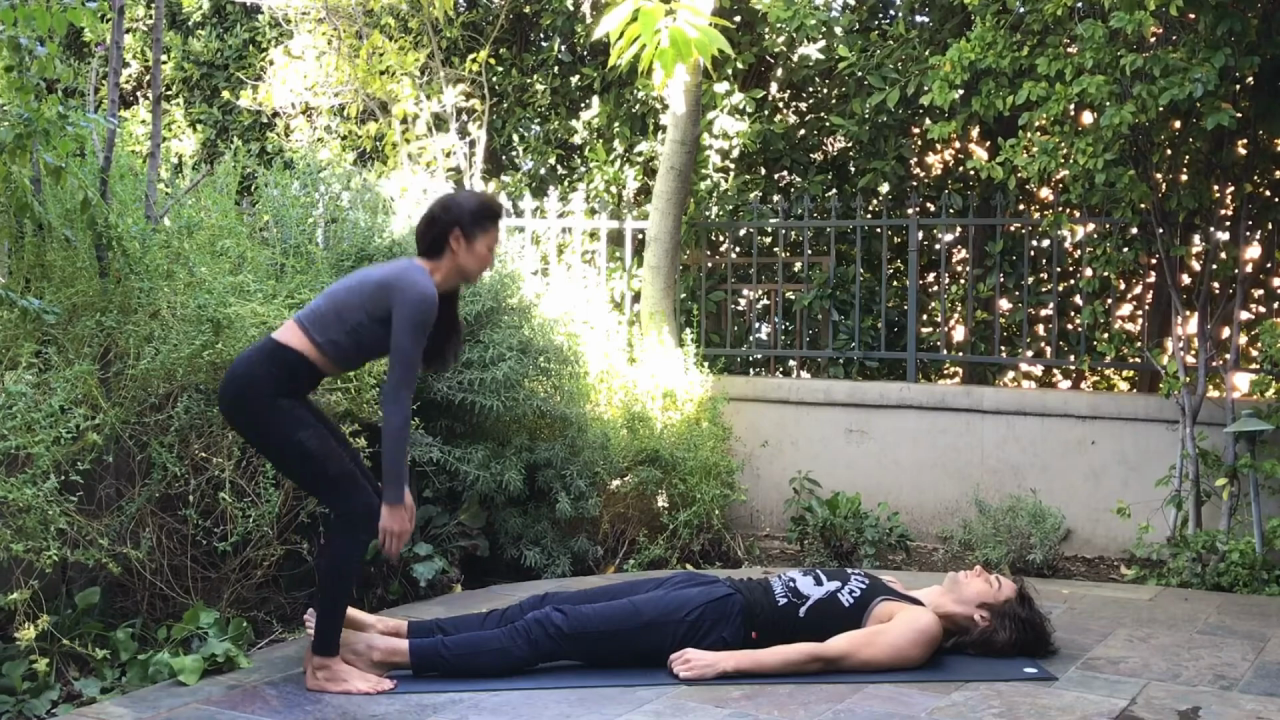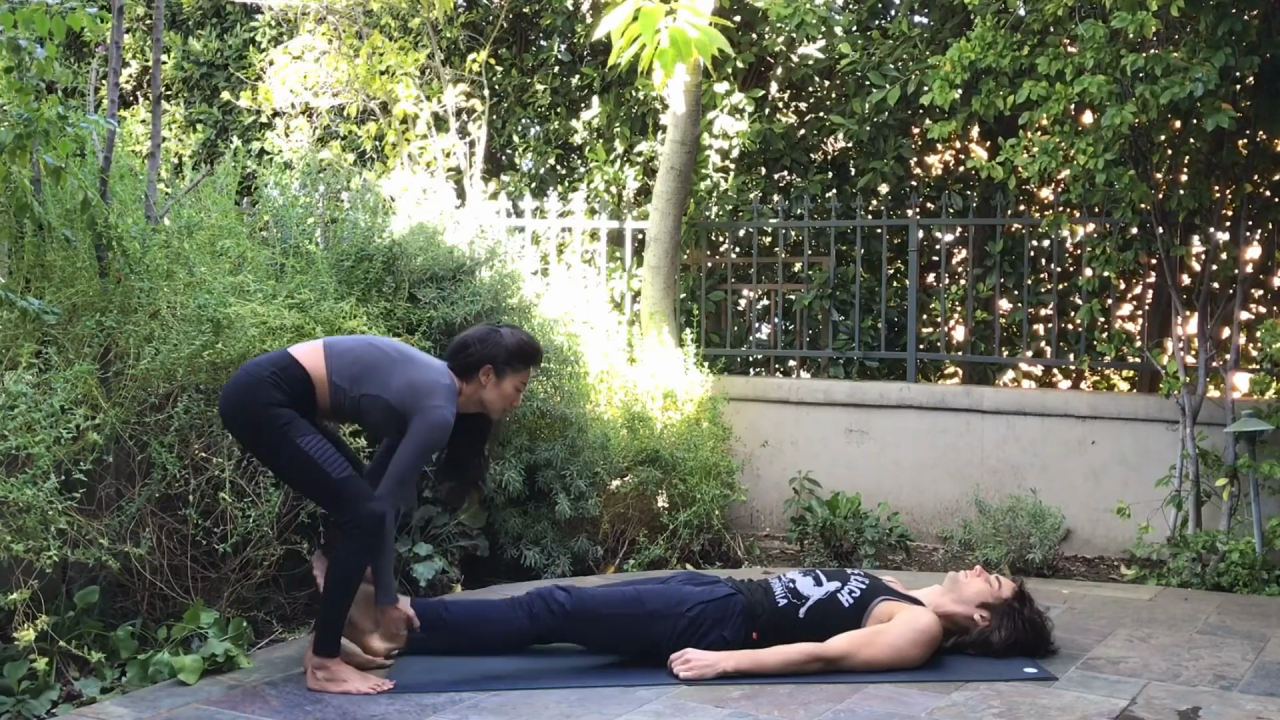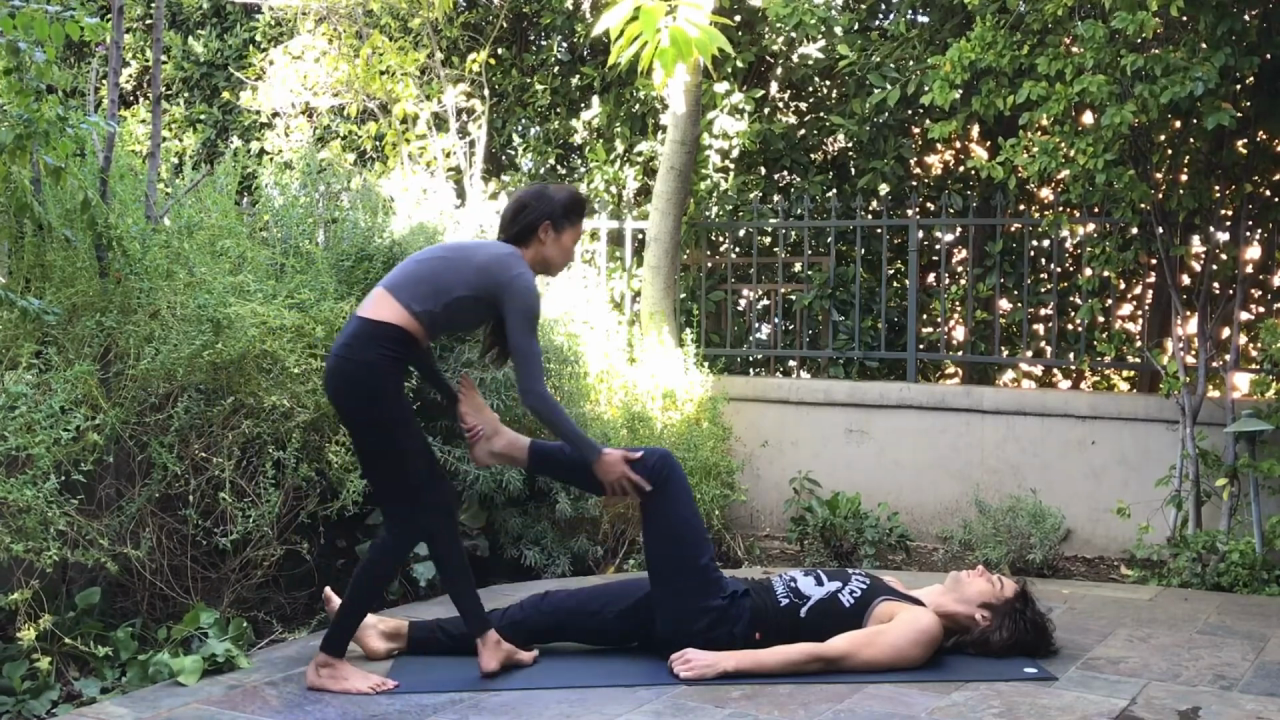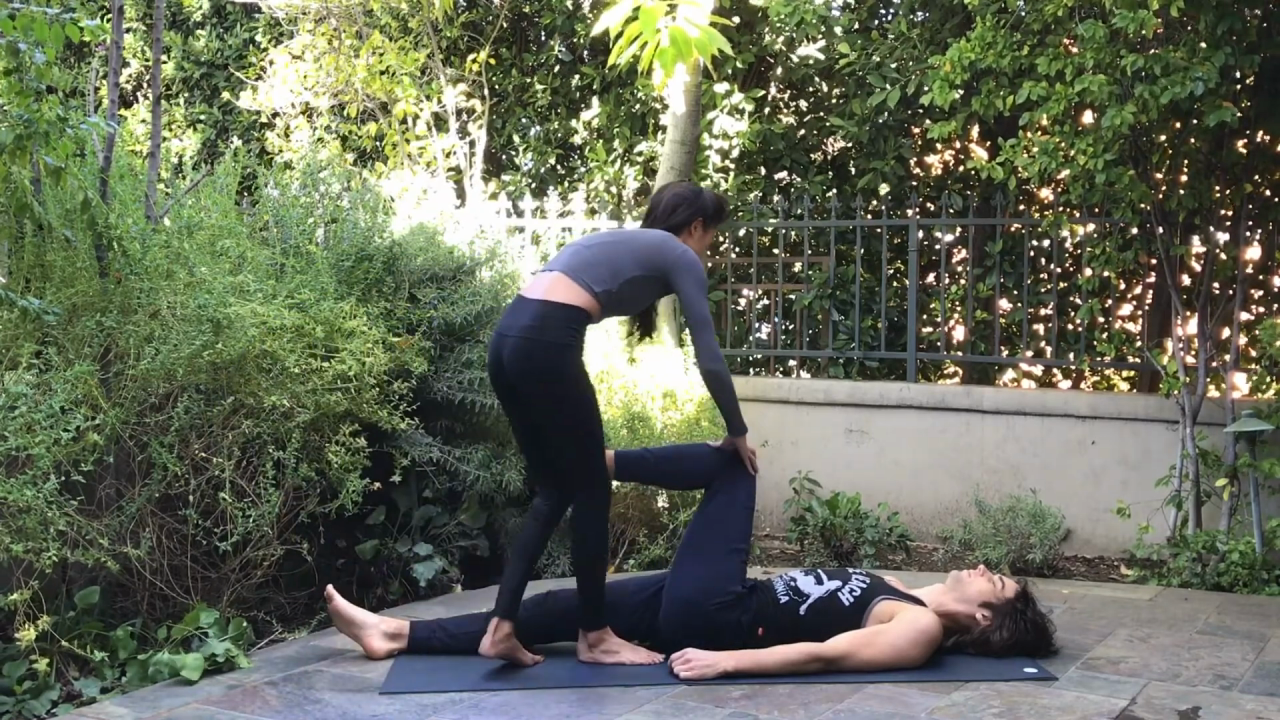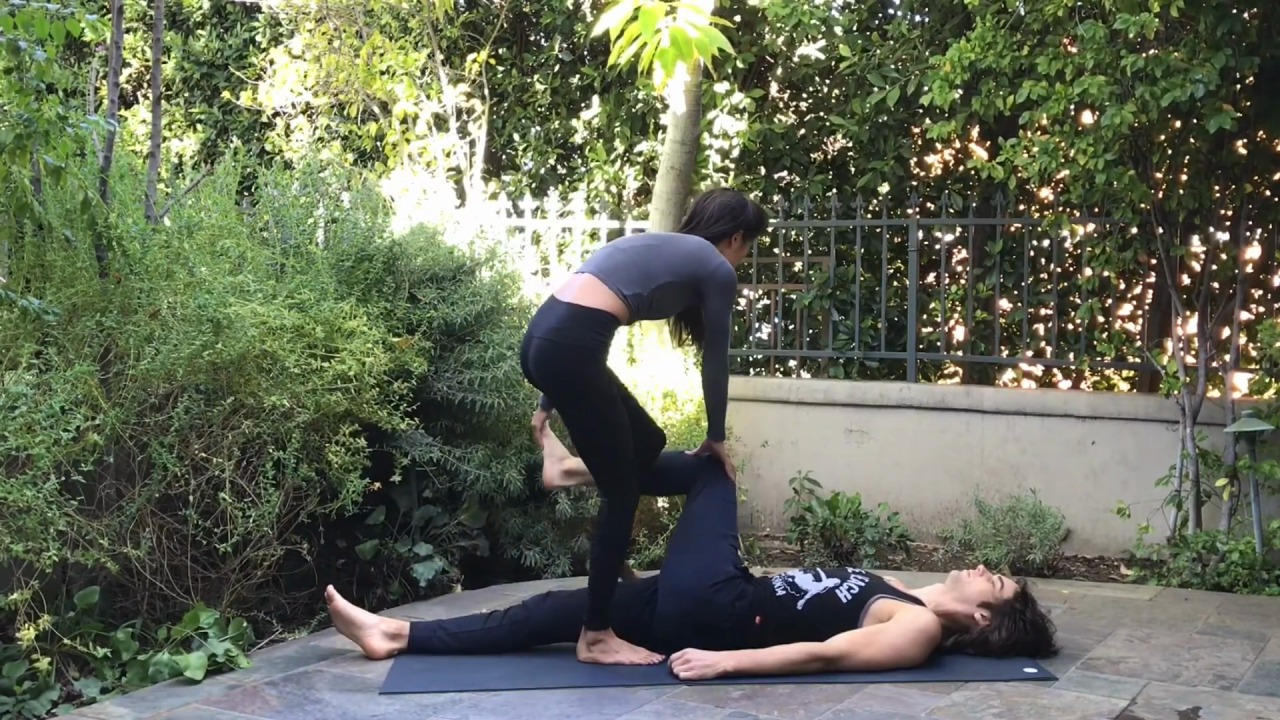
dt=1s
person 1, frame 1
left shoulder: (920, 629)
right shoulder: (899, 592)
left elbow: (824, 655)
left wrist: (724, 661)
left hip: (725, 620)
right hip: (719, 588)
left knee: (552, 630)
right knee: (552, 604)
left ankle: (386, 653)
right ankle: (387, 626)
person 1, frame 2
left shoulder: (919, 629)
right shoulder: (901, 593)
left elbow: (827, 653)
left wrist: (726, 661)
left hip: (722, 621)
right hip: (724, 591)
left knee: (555, 609)
right knee: (557, 604)
left ankle: (398, 615)
right ankle: (401, 625)
person 1, frame 3
left shoulder: (919, 630)
right shoulder: (900, 594)
left elbow: (824, 653)
left wrist: (723, 662)
left hip: (717, 626)
right hip: (726, 603)
left knee: (658, 469)
right knee: (551, 611)
left ankle: (514, 449)
right ankle: (396, 634)
person 1, frame 4
left shoulder: (921, 629)
right shoulder: (899, 594)
left elbow: (825, 653)
left wrist: (723, 663)
left hip: (715, 618)
right hip: (703, 607)
left knee: (733, 465)
right knee: (561, 607)
left ankle: (594, 461)
right ankle: (399, 634)
person 1, frame 5
left shoulder: (917, 628)
right shoulder: (897, 593)
left elbow: (825, 652)
left wrist: (724, 662)
left hip: (716, 609)
right hip: (708, 606)
left knee: (711, 467)
right knee: (560, 609)
left ankle: (582, 469)
right ankle: (399, 633)
person 2, frame 1
left shoulder: (414, 282)
right shoulder: (418, 291)
left elbow: (398, 396)
right elbow: (397, 400)
left wrist: (396, 486)
right wrist: (392, 499)
left hip: (275, 386)
right hip: (260, 389)
left knee: (358, 501)
right knee: (357, 506)
left ankle: (328, 641)
right ankle: (323, 662)
person 2, frame 2
left shoulder: (434, 387)
right shoulder: (438, 409)
left elbow: (384, 485)
right elbow: (388, 501)
right wrist: (387, 601)
left hip: (269, 395)
right hip: (261, 400)
left knee: (361, 504)
right knee: (364, 512)
left ankle: (325, 642)
right ankle: (324, 664)
person 2, frame 3
left shoulder: (487, 261)
right shoulder: (515, 278)
right elbow: (534, 393)
left wrist: (456, 402)
right wrist: (596, 457)
left hip: (361, 362)
right hip: (368, 369)
left knee: (435, 503)
right knee: (410, 516)
left ankle: (487, 641)
right ankle: (329, 662)
person 2, frame 4
left shoulder: (619, 242)
right shoulder: (680, 257)
right elbow: (710, 361)
right wrist: (737, 434)
left hip: (507, 338)
right hip: (545, 347)
left knee: (554, 489)
right knee: (591, 491)
left ankle: (503, 626)
right ankle: (594, 635)
person 2, frame 5
left shoulder: (656, 246)
right shoulder: (716, 268)
right elbow: (715, 364)
left wrist: (548, 401)
right wrist: (715, 438)
left hip: (543, 335)
right hip: (570, 348)
left knee: (646, 444)
right knee: (621, 488)
left ankle: (608, 555)
right ankle: (596, 636)
